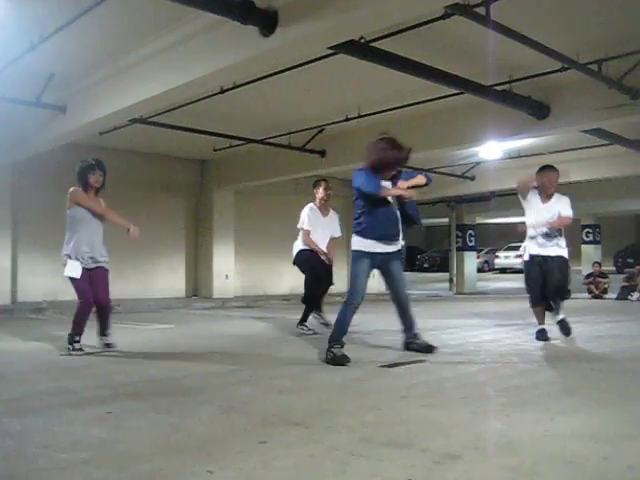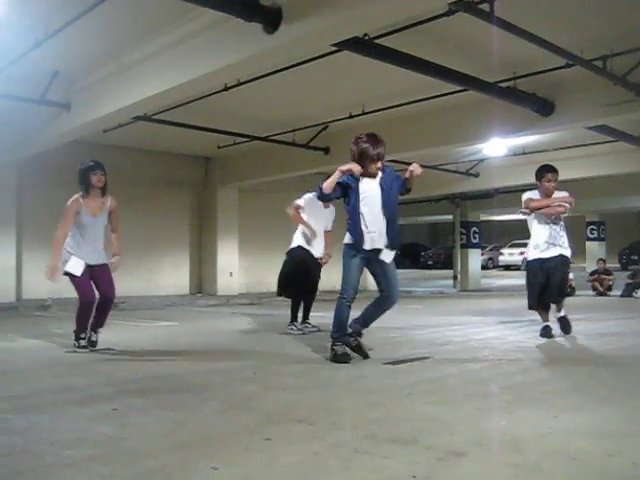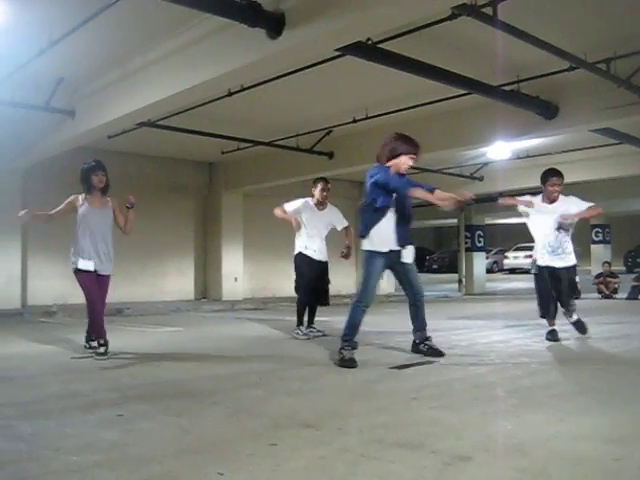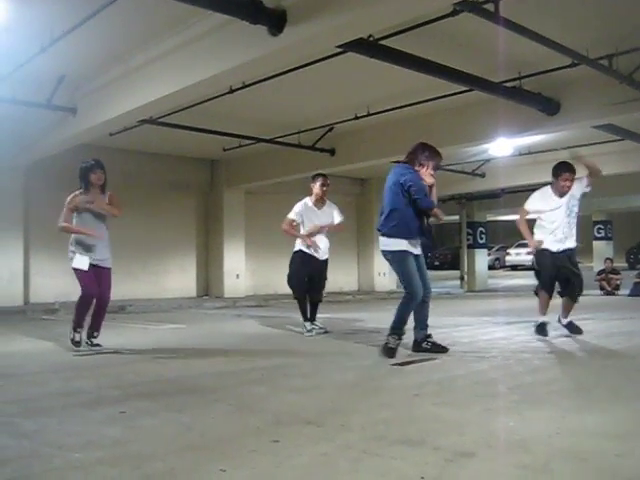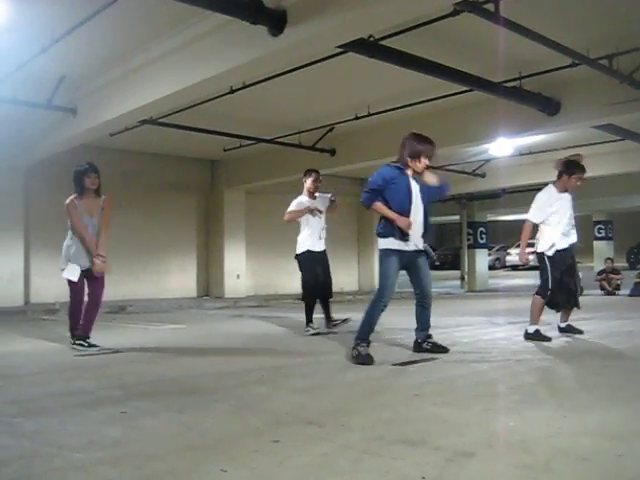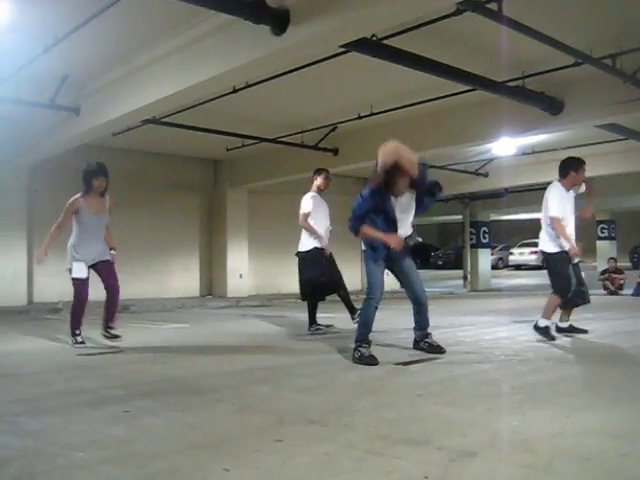
dt=0.3s
person 1, frame 1
left shoulder: (395, 175)
right shoulder: (362, 176)
left elbow: (424, 179)
right elbow: (374, 189)
left wrist: (407, 183)
right wrist: (399, 192)
left hip: (391, 247)
right hip: (366, 247)
left knee: (400, 296)
right knee: (355, 297)
left ankle: (411, 338)
right ankle: (334, 346)
person 1, frame 2
left shoulder: (387, 174)
right shoulder: (351, 180)
left elbow: (403, 188)
right elbow: (324, 193)
left wrist: (411, 174)
right wrist: (342, 171)
left hip: (381, 248)
right hip: (355, 247)
left knee: (390, 296)
right knee: (348, 295)
left ankle: (353, 331)
right ankle: (336, 343)
person 1, frame 3
left shoulder: (401, 179)
right shoulder: (378, 174)
left elbow: (427, 191)
right elbow: (406, 190)
left wrist: (455, 197)
right wrist: (440, 200)
left hip: (398, 248)
right hip: (375, 248)
left knee: (417, 294)
right knee: (365, 299)
left ankle: (420, 341)
right ankle: (346, 348)
person 1, frame 4
left shoulder: (405, 176)
right shoulder: (406, 173)
left elbow: (424, 205)
right elbow: (423, 203)
left wrist: (431, 187)
right wrist: (437, 213)
left hip: (411, 244)
right hip: (396, 244)
left knee: (424, 292)
right knee: (414, 292)
left ankle: (421, 338)
right ankle: (393, 336)
person 1, frame 5
left shoulder: (418, 181)
right shoulder: (389, 173)
left elbow: (441, 190)
right elbow: (368, 198)
left wrist: (424, 175)
right wrist: (396, 217)
left hip: (416, 247)
right hip: (392, 245)
left knee: (425, 294)
right knee: (384, 295)
left ankle: (422, 339)
right ankle: (361, 344)
person 1, frame 6
left shoulder: (415, 186)
right shoulder: (373, 194)
right elbow: (355, 224)
right wrist: (385, 237)
left hip: (399, 249)
right hip: (375, 250)
left knee: (418, 296)
right knee: (375, 296)
left ankle: (422, 338)
right ankle: (361, 347)
person 2, frame 1
left shoulder: (100, 202)
right shoulder: (75, 194)
right elbow: (102, 212)
right wrist: (128, 225)
left hip: (98, 258)
right hip: (76, 258)
left knee: (103, 300)
right knee: (87, 300)
left ankle: (104, 334)
right ankle: (74, 339)
person 2, frame 2
left shoulder: (111, 203)
right shoulder: (76, 203)
left elbow: (115, 230)
right elbow: (61, 232)
left wrist: (116, 254)
right wrist: (54, 261)
left hip: (98, 258)
right hip: (75, 257)
left knee: (109, 295)
right knee: (88, 298)
left ankle: (94, 331)
right ankle: (80, 336)
person 2, frame 3
left shoulder: (111, 203)
right shoulder: (77, 200)
left elbow: (126, 230)
right elbow: (52, 216)
left wrist: (130, 208)
right wrist: (31, 213)
left hip: (104, 260)
right hip: (83, 260)
left knee: (99, 303)
right knee: (94, 300)
left ankle: (91, 338)
right ankle: (101, 342)
person 2, frame 4
left shoulder: (109, 197)
right shoulder: (75, 198)
left elbow: (117, 212)
right elbow: (61, 225)
left wrist: (92, 204)
right wrist: (82, 230)
left hip: (102, 255)
right hip: (80, 253)
left knee: (104, 296)
right knee: (89, 291)
left ankle: (92, 335)
right ankle: (76, 330)
person 2, frame 5
left shoulder: (104, 202)
right shoulder: (71, 203)
left elbow: (103, 230)
right elbow: (82, 233)
left wrist: (101, 256)
right wrist: (96, 257)
left hip: (94, 257)
right hip: (74, 256)
left knee: (96, 297)
right knee: (77, 298)
left ankle: (83, 337)
right ankle: (75, 336)
person 2, frame 6
left shoulder: (107, 201)
right shoulder: (77, 202)
right elbow: (59, 226)
left wrist: (112, 249)
right wrist: (44, 248)
left hip: (101, 254)
right hip: (79, 255)
left knee: (113, 288)
right knee: (81, 296)
left ankle: (108, 327)
right ankle: (75, 333)
person 3, frame 1
left shoulder: (563, 200)
right shoulder: (530, 197)
left elbow: (567, 220)
right elbow: (521, 186)
left wrist: (539, 224)
right wrist: (545, 176)
left hip: (556, 253)
right hip: (534, 253)
left knee: (558, 285)
right knee: (536, 292)
left ankle: (559, 316)
right ankle: (541, 327)
person 3, frame 2
left shoulder: (562, 196)
right shoulder: (530, 195)
left elbow: (561, 210)
right elbow: (529, 204)
left wrist: (534, 210)
right wrist: (561, 199)
left hip: (559, 252)
right hip: (536, 254)
left knee: (557, 286)
right knee: (536, 292)
left ankle: (561, 314)
right ankle: (546, 324)
person 3, frame 3
left shoulder: (570, 202)
right shoulder: (529, 201)
left elbow: (597, 210)
right elbow: (503, 201)
left wrist: (577, 216)
right wrist: (522, 202)
left hip: (565, 260)
right hip: (543, 261)
left knee: (567, 297)
right knee: (546, 299)
left ankle: (573, 316)
right ankle: (552, 328)
person 3, frame 4
left shoulder: (576, 189)
right shoulder: (539, 196)
left elbow: (596, 173)
right elbow: (521, 217)
left wrist: (584, 163)
right wrist: (530, 239)
left hip: (567, 248)
right hip: (545, 249)
left knee: (574, 283)
right knee: (546, 283)
left ankle: (565, 319)
right ankle: (542, 320)
person 3, frame 5
left shoulder: (566, 189)
right shoulder: (544, 197)
left elbow: (579, 159)
right elbow: (529, 223)
left wrist: (567, 162)
right wrist: (523, 250)
left hip: (566, 248)
right hip: (550, 250)
left knee: (572, 287)
right knee: (547, 287)
left ankle: (564, 323)
right ankle: (531, 329)
person 3, frame 6
left shoulder: (570, 188)
right shoulder: (555, 192)
left elbow: (586, 187)
right elbow: (554, 221)
left wrist: (588, 205)
right wrist: (571, 244)
left hip: (564, 247)
right hip: (554, 248)
left knee: (574, 285)
right knee: (565, 285)
left ankle: (564, 324)
right ankle: (542, 323)
person 4, frame 1
left shoulder: (333, 216)
right shoulder: (309, 211)
left elbow: (334, 240)
right elbow: (306, 238)
left wrist: (330, 258)
right wrist: (324, 254)
left hip: (320, 255)
right hip: (303, 251)
left knee: (319, 283)
right knee: (323, 274)
left ankle: (303, 322)
right ankle: (317, 311)
person 4, frame 2
left shoulder: (331, 209)
right shoulder: (311, 199)
right elbow: (292, 210)
left wrist: (327, 252)
right wrist: (307, 226)
left hip: (316, 253)
right hip: (301, 248)
left knee: (311, 287)
right knee: (298, 285)
left ankle: (305, 321)
right ankle: (293, 323)
person 4, frame 3
left shoulder: (333, 211)
right shoulder: (303, 204)
left elbow: (347, 229)
right elbow: (277, 211)
left wrist: (348, 247)
right wrist: (292, 217)
left hip: (321, 256)
right hip: (303, 253)
left knee: (319, 291)
right knee: (305, 288)
left ankle: (310, 325)
right ankle: (299, 327)
person 4, frame 4
left shoulder: (331, 207)
right shoulder: (302, 206)
left elbow: (339, 226)
right elbow: (286, 226)
left wrist: (318, 229)
right wrist: (304, 239)
left hip: (321, 255)
right hip: (303, 252)
left knee: (316, 289)
right knee: (298, 283)
left ankle: (312, 321)
right ankle: (306, 321)
person 4, frame 5
left shoulder: (321, 198)
right shoulder: (299, 201)
left elbow: (333, 199)
right elbow: (287, 217)
left wrist: (332, 204)
right wrist: (308, 209)
left hip: (321, 249)
right hip: (307, 250)
left knee: (324, 284)
right knee: (313, 285)
left ankle: (328, 319)
right ankle: (309, 324)
person 4, frame 6
left shoulder: (321, 200)
right shoulder: (309, 198)
right elbow: (303, 222)
right wrist: (321, 239)
left hip: (322, 249)
right hip: (312, 249)
left knee: (336, 281)
right knee: (316, 286)
left ankle: (353, 313)
right ankle: (313, 325)
